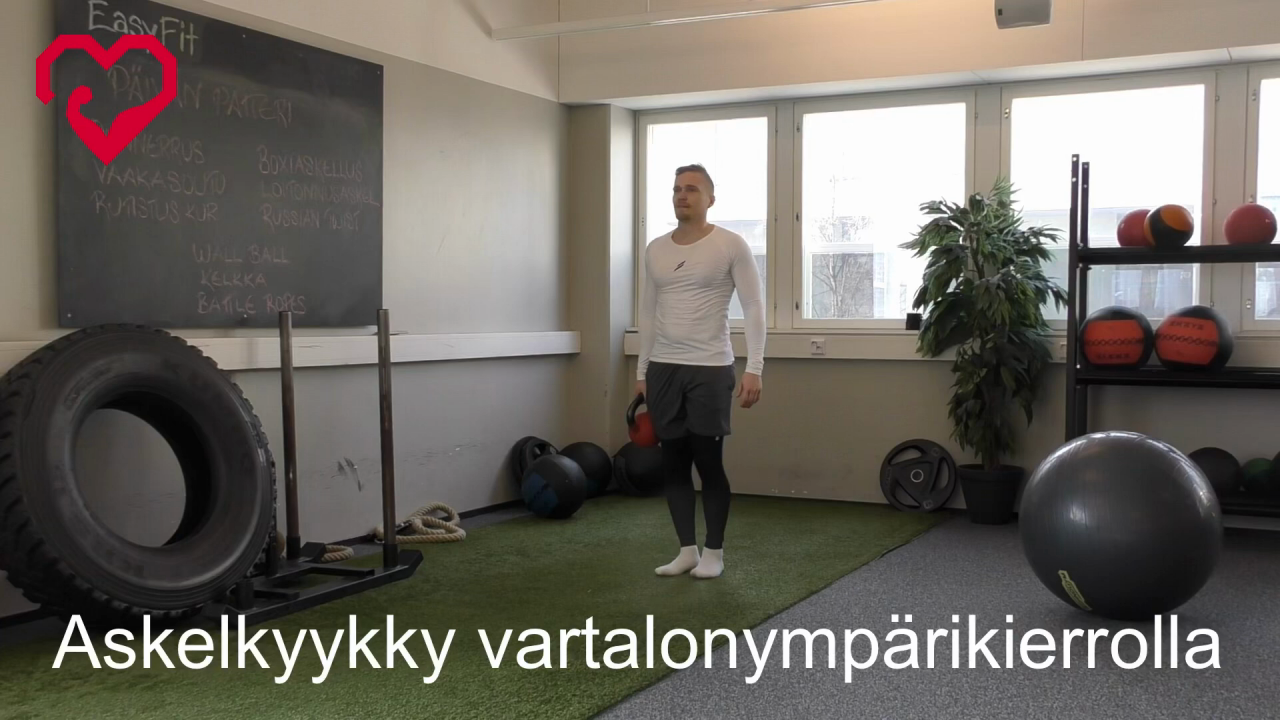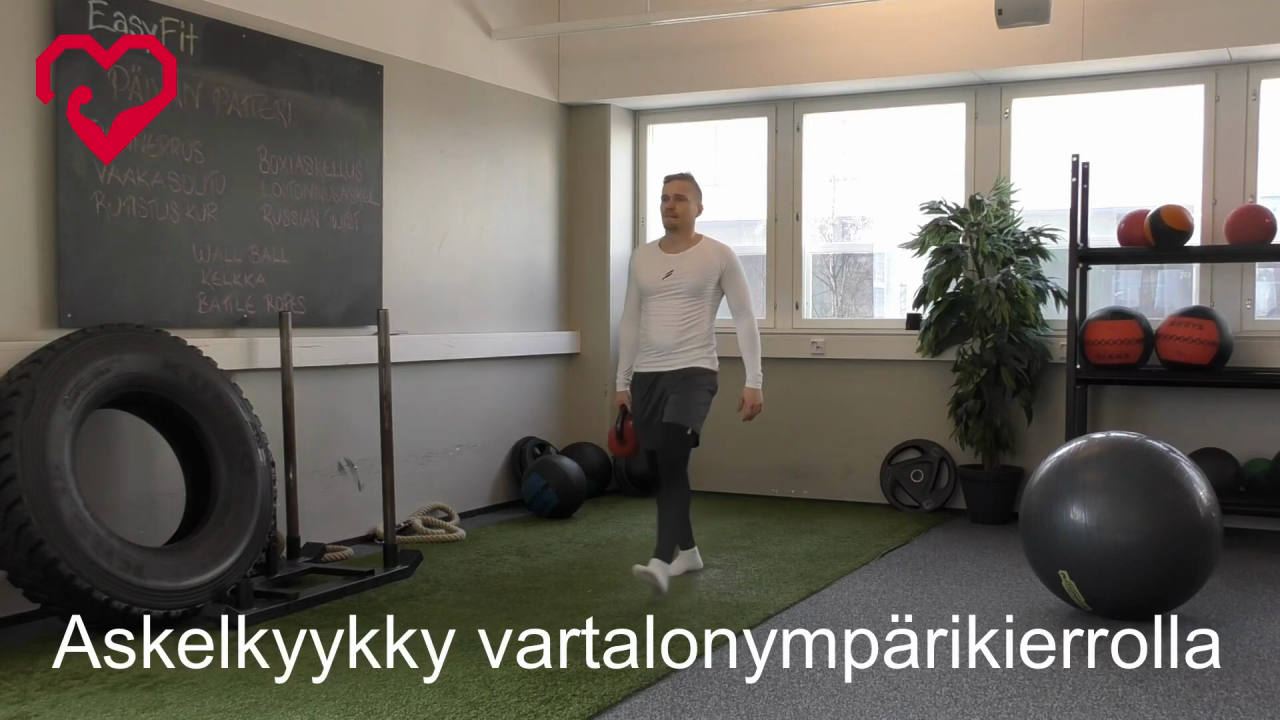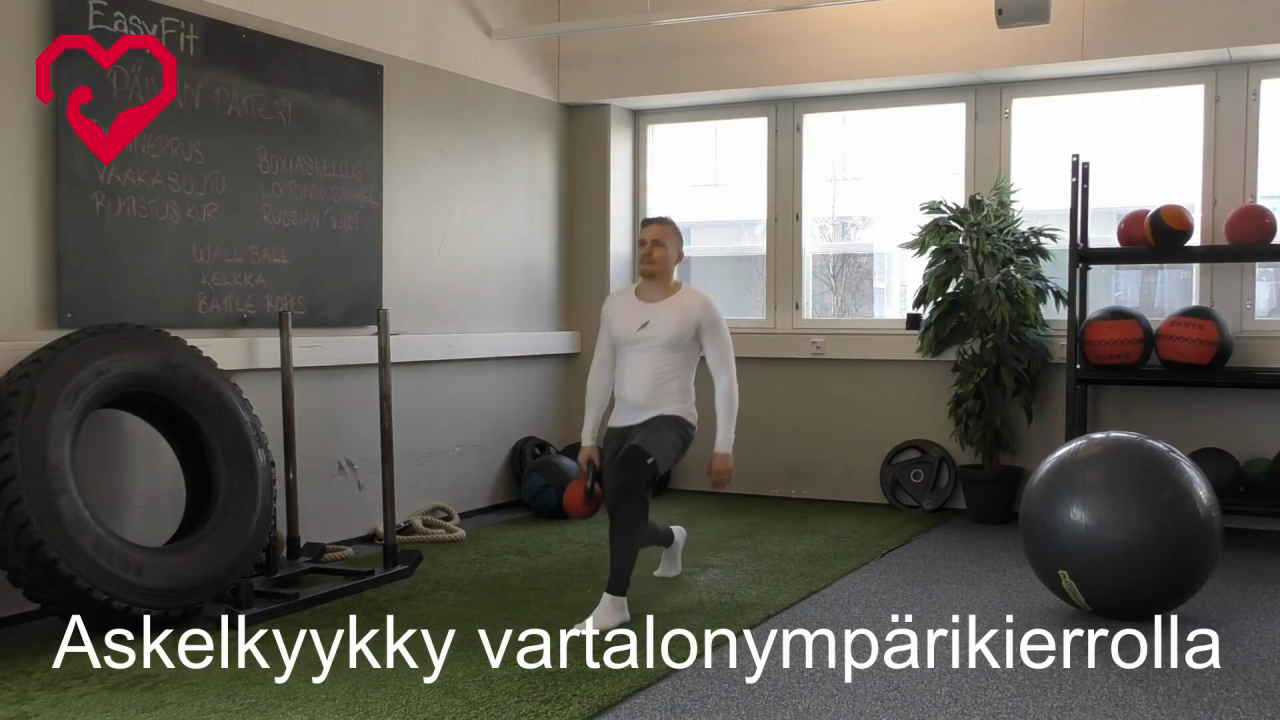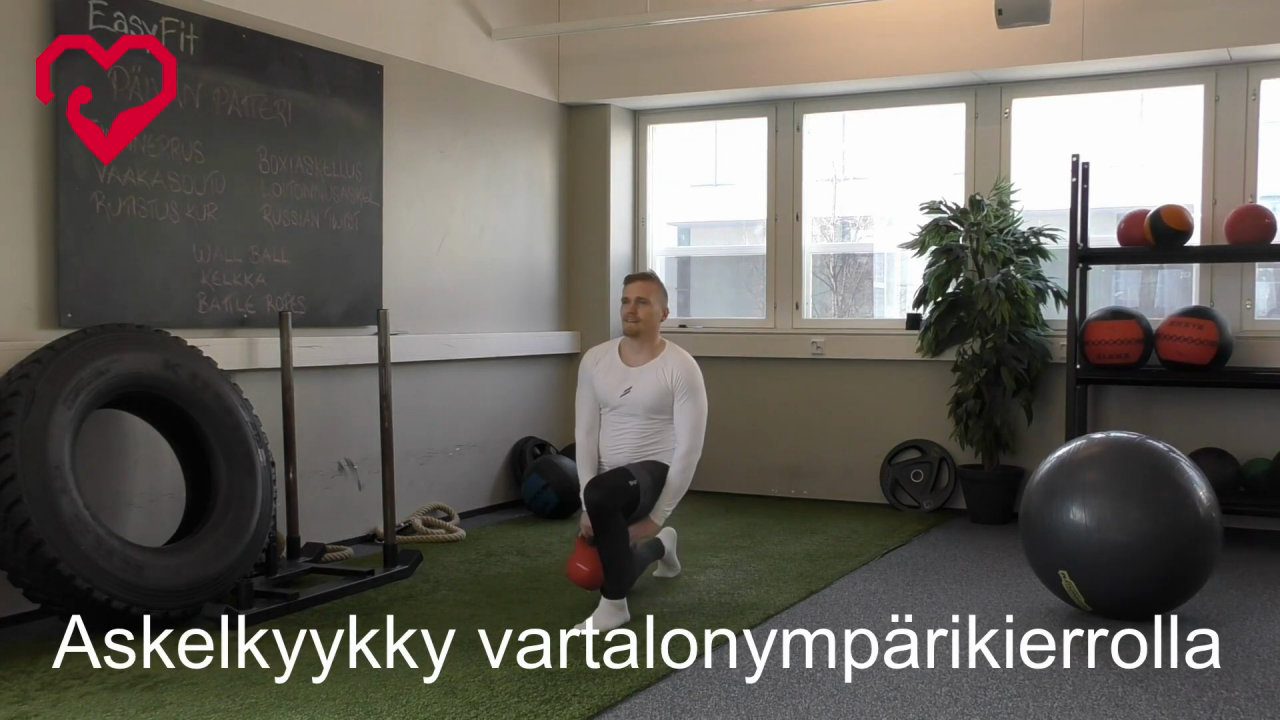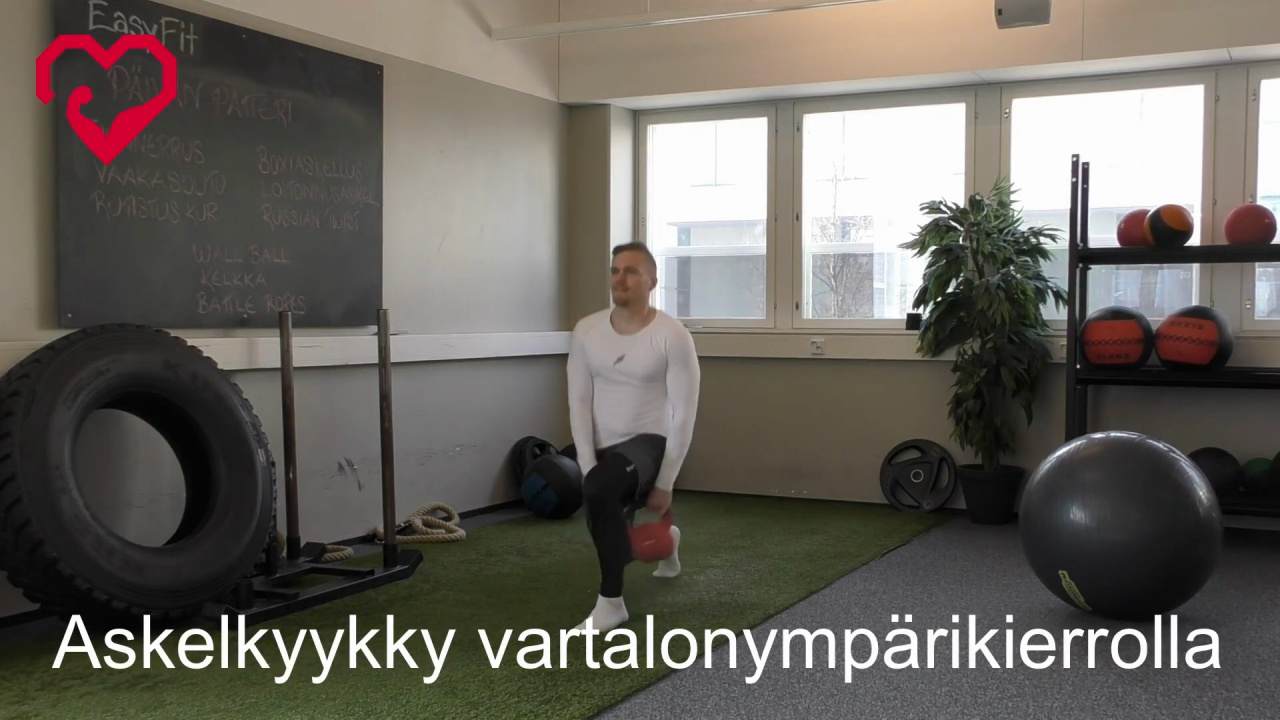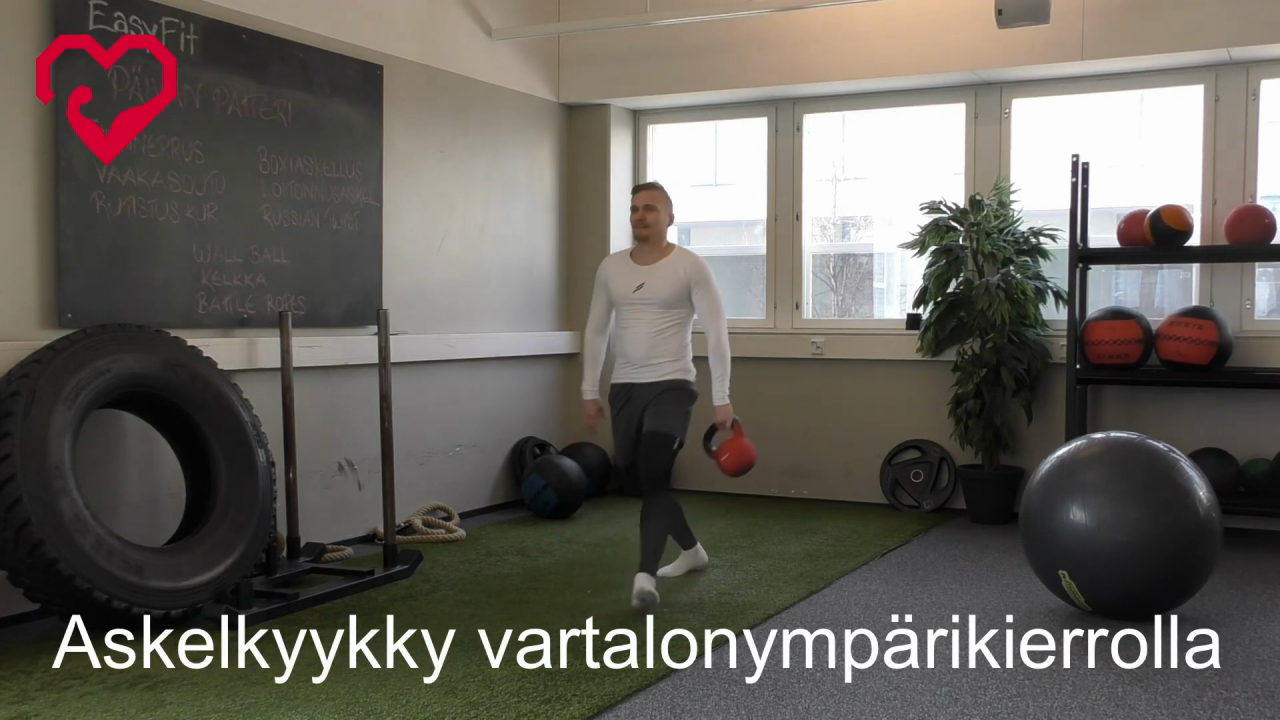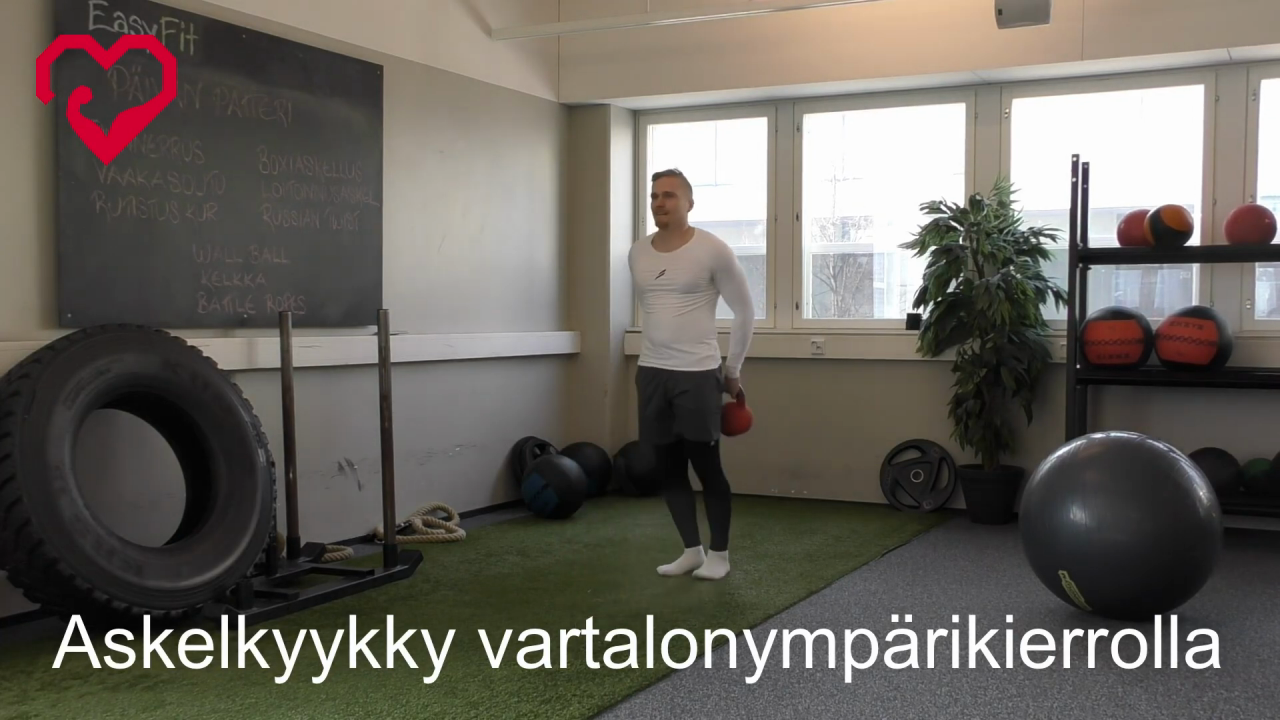
dt=0.4s
person 1, frame 1
left shoulder: (730, 245)
right shoulder: (656, 250)
left elbow: (753, 309)
left wrist: (753, 369)
right wrist: (641, 372)
left hip: (710, 368)
right hip: (664, 369)
left knee: (708, 462)
right knee: (673, 463)
left ankle: (714, 549)
right ankle: (687, 550)
person 1, frame 2
left shoulder: (719, 256)
right shoulder: (641, 258)
left elbow: (745, 320)
right elbow: (630, 323)
left wrist: (754, 381)
right wrist: (622, 382)
left hip: (693, 373)
right hip: (647, 375)
left knee: (671, 465)
right knee: (662, 470)
left ankle: (660, 563)
right ankle: (687, 551)
person 1, frame 3
left shoulder: (698, 306)
right shoulder: (615, 304)
left elbow: (725, 379)
right elbow: (601, 372)
left wrist: (723, 446)
right wrist: (589, 437)
left hip: (669, 423)
right hip: (621, 426)
left knee: (622, 483)
right knee: (627, 525)
left ankle: (614, 602)
right ankle: (671, 538)
person 1, frame 4
left shoulder: (681, 367)
right shoulder: (594, 360)
left elbow: (690, 447)
right elbow: (585, 432)
left wrist: (656, 516)
right wrist: (587, 506)
left hip: (654, 470)
right hip: (607, 476)
left knee: (602, 495)
left ankle: (613, 606)
right ankle: (661, 545)
person 1, frame 5
left shoulder: (672, 335)
right shoulder: (587, 330)
left elbow: (684, 413)
right elbow: (579, 401)
left wrist: (665, 481)
right wrist: (588, 465)
left hip: (647, 441)
right hip: (602, 448)
left knee: (600, 492)
right knee: (616, 549)
left ankle: (610, 604)
person 1, frame 6
left shoulder: (689, 266)
right shoulder: (610, 268)
left elbow: (716, 333)
right elbow: (595, 332)
left wrist: (721, 399)
right wrist: (590, 393)
left hip: (671, 385)
right hip: (624, 387)
left knee: (652, 476)
right knee: (645, 480)
left ankle: (646, 577)
right ankle: (691, 550)
person 1, frame 7
left shoulder: (712, 250)
right shoulder: (637, 254)
left elbow: (744, 311)
left wrist: (732, 367)
left hip: (698, 374)
right hip: (652, 372)
left knee: (707, 467)
right knee: (668, 467)
left ankle: (718, 553)
right ankle: (692, 550)
